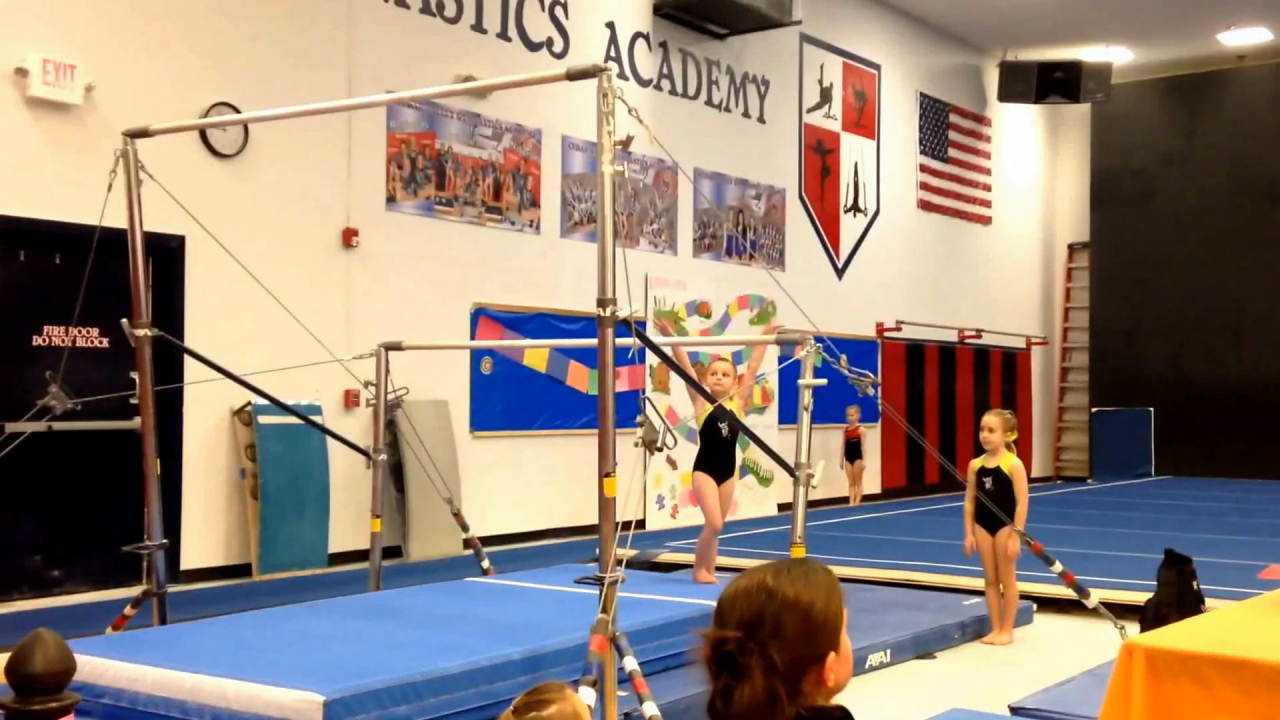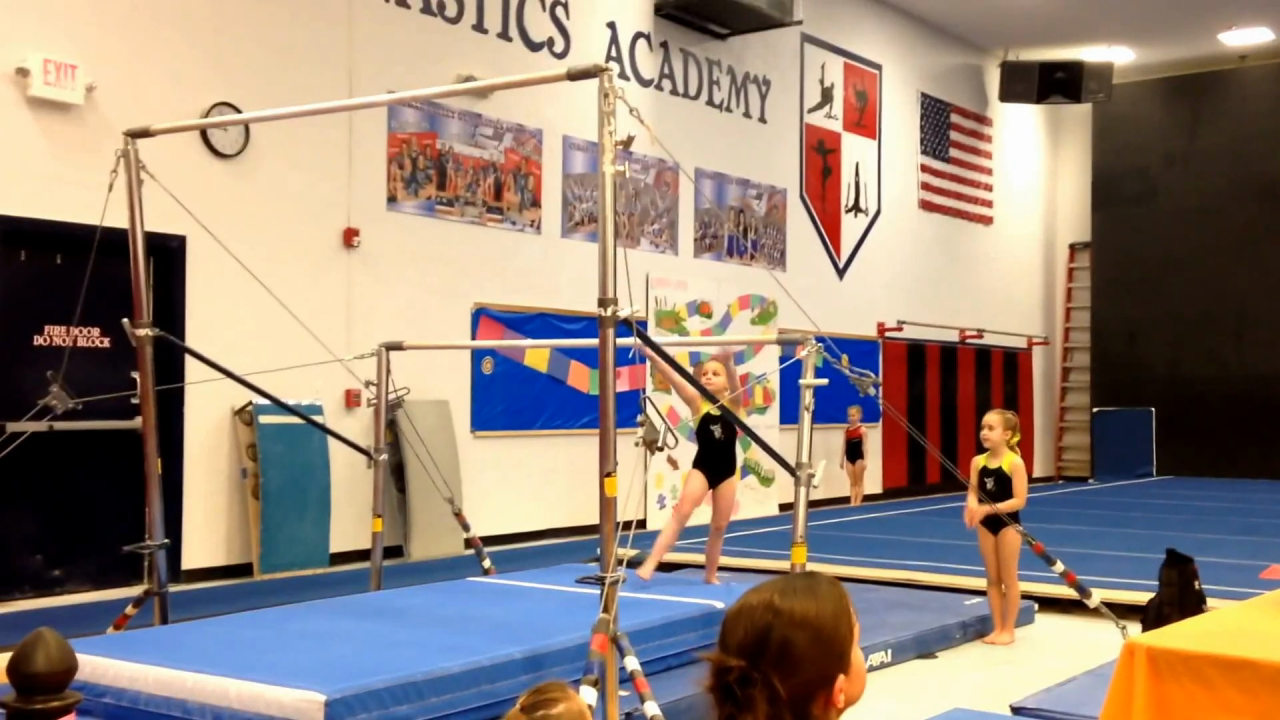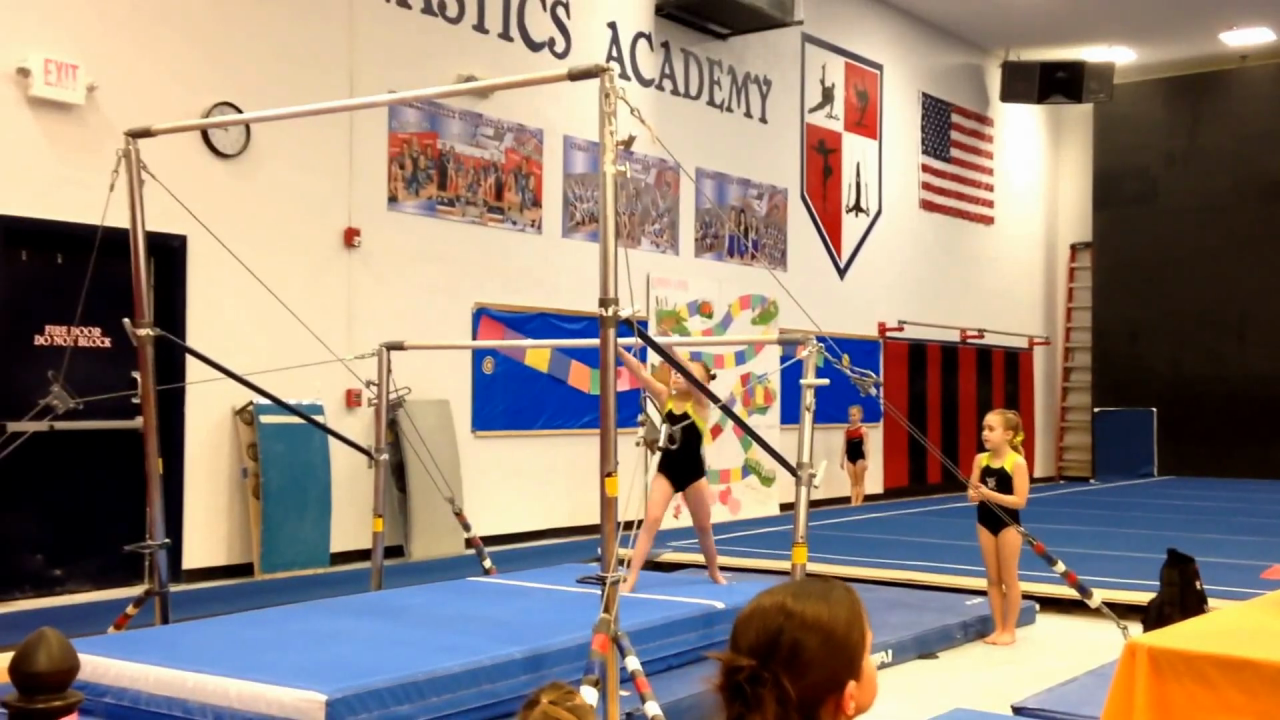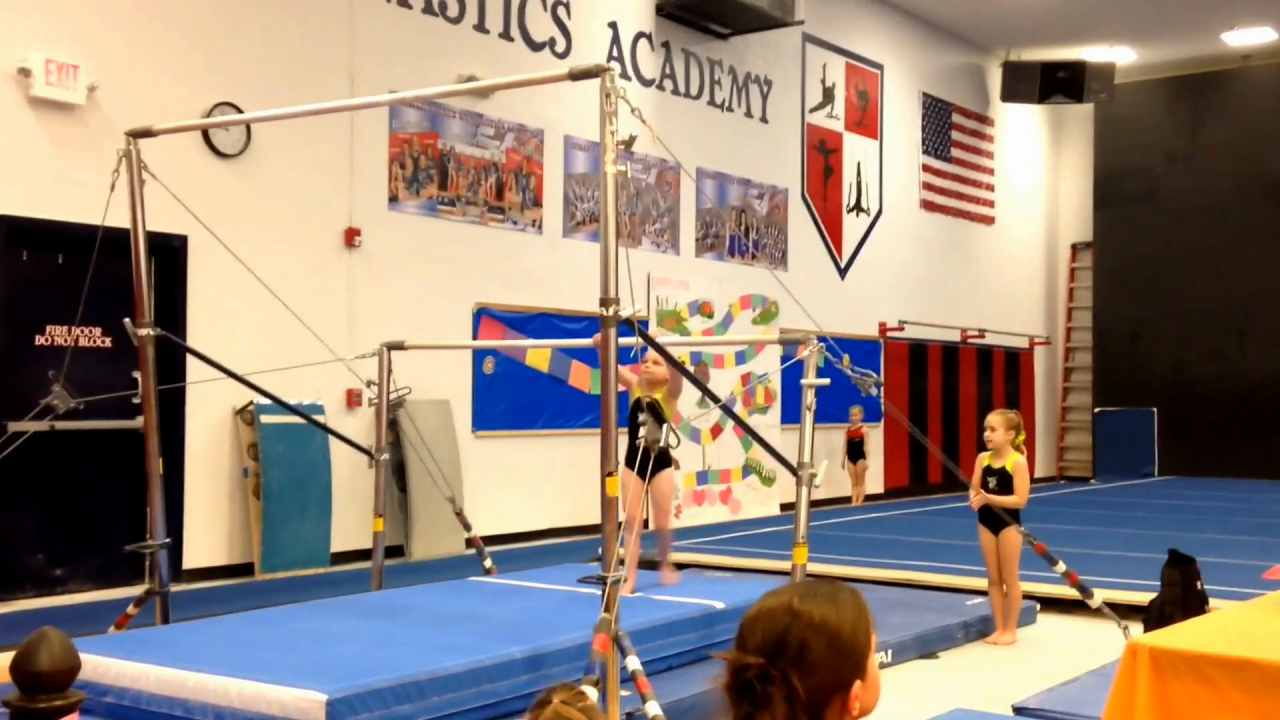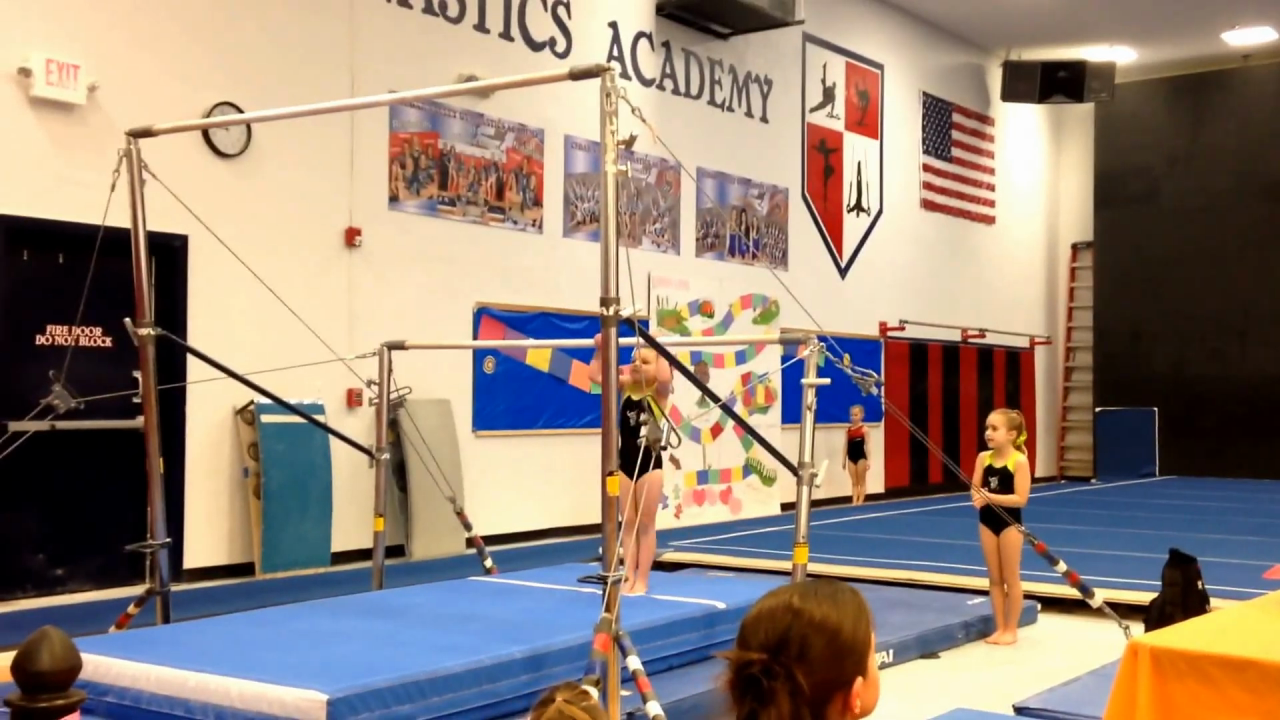
dt=0.3s
person 1, frame 1
left shoulder: (737, 403)
right shoulder: (702, 402)
left elbow: (752, 370)
right elbow: (685, 368)
left wrist: (764, 340)
right wrist: (671, 338)
left hip: (727, 471)
right hip: (704, 469)
left knee: (717, 526)
right knee: (714, 524)
left ankle: (709, 573)
right ankle: (699, 570)
person 1, frame 2
left shoulder: (734, 402)
right shoulder: (697, 401)
left elbow: (734, 381)
right elbow: (673, 377)
left wrist: (726, 361)
right wrist: (648, 353)
left hip: (727, 470)
right hip: (701, 468)
left knee: (719, 526)
right knee: (681, 512)
left ankle: (711, 575)
right ankle: (651, 562)
person 1, frame 3
left shoulder: (700, 402)
right shoulder: (666, 399)
left elbow: (693, 378)
right elbow: (640, 373)
left wrist: (674, 354)
right wrist: (617, 349)
left hip: (693, 472)
right hip: (665, 471)
left knee: (703, 529)
right knee: (650, 522)
left ankle: (714, 572)
right ankle: (630, 579)
person 1, frame 4
left shoulder: (670, 393)
right shoulder: (636, 386)
left elbow: (676, 372)
right wrist: (602, 345)
left hip: (660, 464)
right hip: (633, 462)
left knee: (662, 524)
right knee: (632, 521)
left ankle: (665, 564)
right ankle: (629, 578)
person 1, frame 5
left shoulder: (658, 392)
right shoulder: (625, 386)
left elbow: (665, 379)
right elbow: (594, 375)
left wrist: (659, 354)
right wrist: (599, 350)
left hip: (649, 463)
right hip: (625, 462)
left knee: (645, 525)
right knee: (628, 523)
left ankle: (642, 580)
right ankle: (629, 577)
person 2, frame 1
left shoulder: (1014, 464)
right shoulder: (975, 465)
left elbow: (1022, 504)
right elbow: (970, 500)
left wrist: (1016, 537)
right wrist: (969, 533)
left hip: (1006, 527)
right hip: (982, 526)
left knee: (1007, 579)
right knee: (990, 579)
left ankle: (1007, 629)
right ankle: (996, 628)
person 2, frame 2
left shoulder: (1014, 462)
right shoulder: (978, 461)
left elbow: (1020, 500)
right elbow: (973, 493)
left wrist: (990, 509)
right wrist: (973, 507)
left hip: (1007, 525)
right hip: (986, 524)
left knee: (1008, 578)
right knee: (992, 578)
left ankle: (1009, 629)
right ankle: (997, 627)
person 2, frame 3
left shoulder: (1017, 462)
right shoulder: (980, 460)
left elbow: (1021, 500)
right elbow: (975, 490)
left wrist: (992, 495)
right wrist: (975, 495)
left hip: (1008, 524)
right hip: (985, 522)
left knee: (1009, 578)
right knee: (992, 578)
left ankle: (1009, 629)
right ankle: (998, 627)
person 2, frame 4
left shoulder: (1018, 462)
right shoulder: (983, 458)
left elbow: (1020, 499)
right elbow: (976, 488)
left wrist: (990, 498)
right wrist: (975, 496)
left hip: (1008, 524)
right hip: (986, 522)
left knee: (1010, 578)
right knee: (993, 578)
left ankle: (1010, 629)
right ankle: (999, 627)
person 2, frame 5
left shoulder: (1019, 461)
right shoulder: (983, 458)
left elbow: (1021, 498)
right elbow: (976, 488)
left wrist: (993, 497)
right wrist: (976, 496)
left hip: (1010, 523)
right hip: (987, 522)
left knee: (1011, 578)
right knee: (994, 578)
left ankle: (1011, 629)
right ankle: (999, 627)
